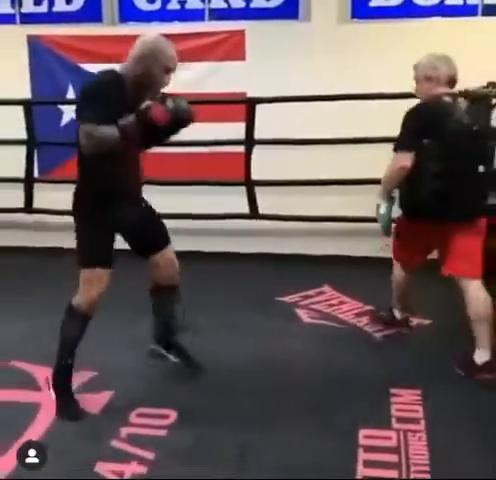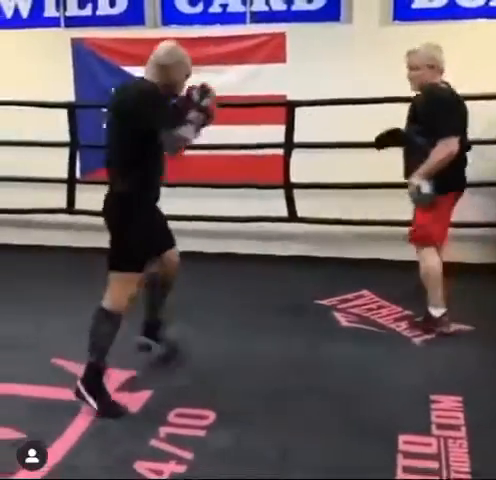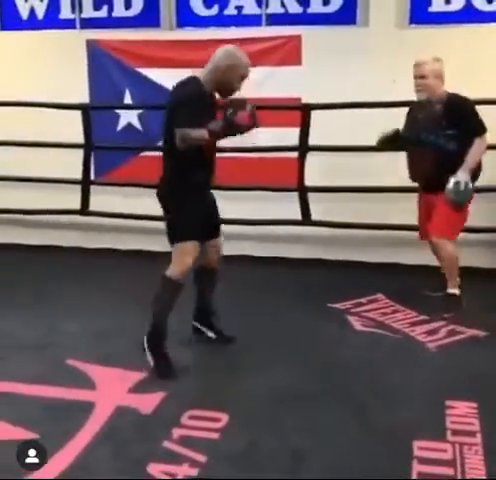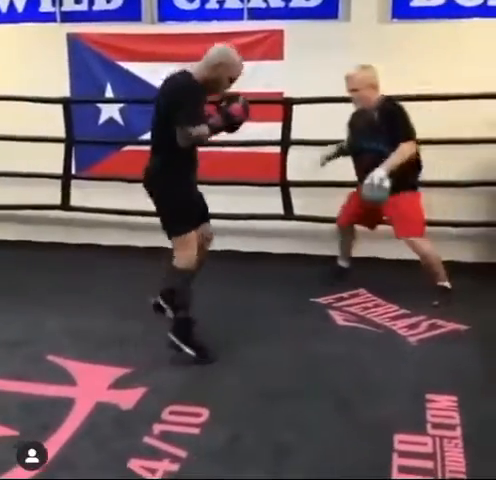
dt=0.5s
person 1, frame 1
left shoulder: (139, 96)
right shoulder: (99, 88)
right elbow: (89, 141)
left wrist: (170, 122)
right wrist: (137, 122)
left hip: (130, 198)
right hip: (95, 203)
left knee: (168, 266)
right knee: (92, 291)
left ankle: (166, 339)
right ankle: (61, 378)
person 1, frame 2
left shoulder: (131, 93)
right shoulder: (147, 95)
right elbow: (176, 142)
left wrist: (181, 109)
right wrist: (198, 113)
left hip: (135, 200)
right hip: (131, 205)
left knee: (168, 261)
right knee: (121, 292)
left ankle: (151, 331)
right ankle: (90, 380)
person 1, frame 3
left shoulder: (205, 95)
right shoulder: (189, 92)
right elbow: (184, 140)
left wrist: (228, 122)
right wrist: (227, 125)
left hip: (199, 186)
right hip: (180, 189)
left knee: (211, 256)
right knee: (184, 262)
left ankle: (204, 319)
right ankle: (155, 338)
person 1, frame 4
left shoulder: (185, 84)
right shoulder: (186, 87)
right elbow: (185, 137)
left wrist: (218, 119)
right wrist: (222, 119)
left hip: (176, 176)
right hip: (167, 179)
left knee: (203, 236)
right knee: (189, 250)
left ankle: (171, 295)
right ankle: (182, 329)
person 2, frame 1
left shoulder: (422, 114)
left elbow: (403, 162)
left wrist: (384, 196)
left hip: (425, 210)
right hip: (468, 210)
left knee: (402, 260)
left ankle: (400, 315)
person 2, frame 2
left shoulder: (443, 100)
right shoulder: (429, 98)
left elbow: (451, 145)
left wrist: (421, 176)
right wrist: (399, 136)
left hip: (439, 184)
right hip: (435, 182)
left knee: (425, 243)
right knee: (432, 238)
left ankle: (437, 314)
right ankle: (431, 288)
person 2, frame 3
left shoulder: (459, 105)
right shoulder: (416, 110)
left elbow: (480, 140)
left wrist: (465, 172)
right wrist: (395, 139)
left hip: (453, 186)
right hip: (428, 185)
left knee: (441, 238)
right knee: (431, 237)
left ankle: (454, 292)
right ankle: (450, 281)
person 2, frame 4
left shoulder: (392, 110)
right shoulder: (357, 117)
left elbow: (409, 145)
left wrist: (383, 169)
right wrist: (339, 150)
left hip: (399, 185)
right hip: (369, 184)
left knee: (415, 237)
right knee: (343, 221)
left ankle: (442, 284)
right ankle: (344, 265)
